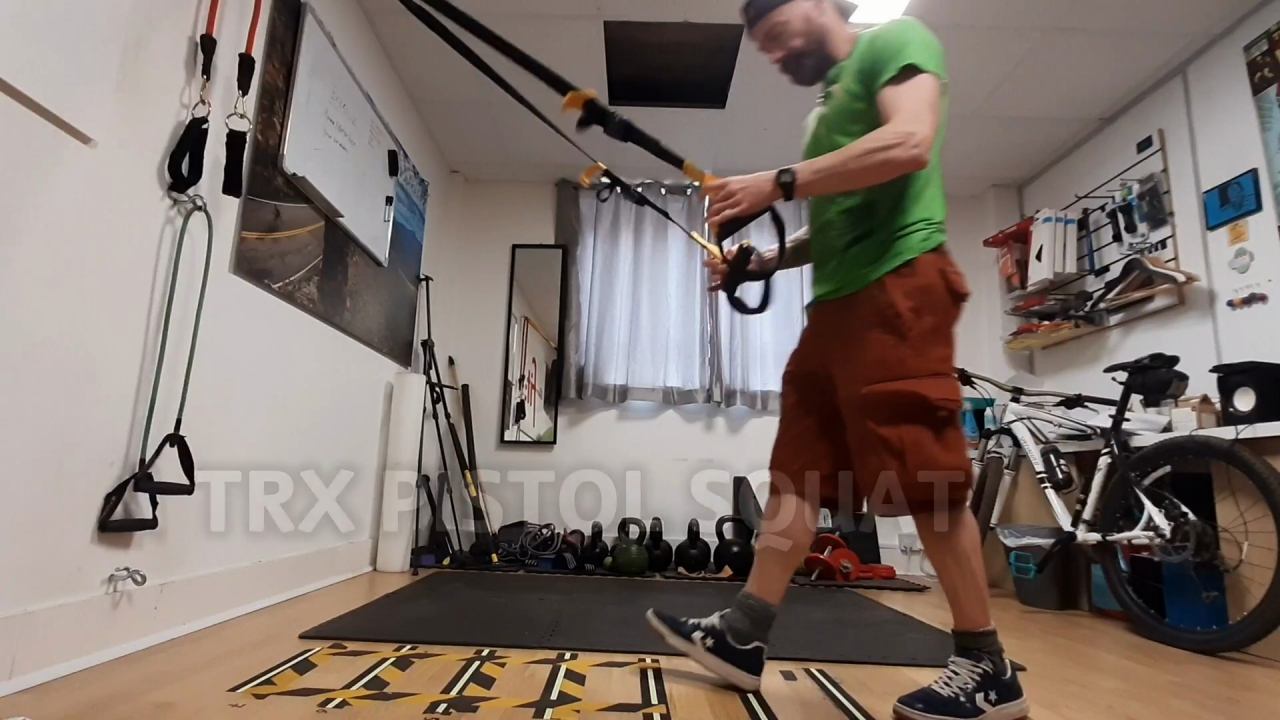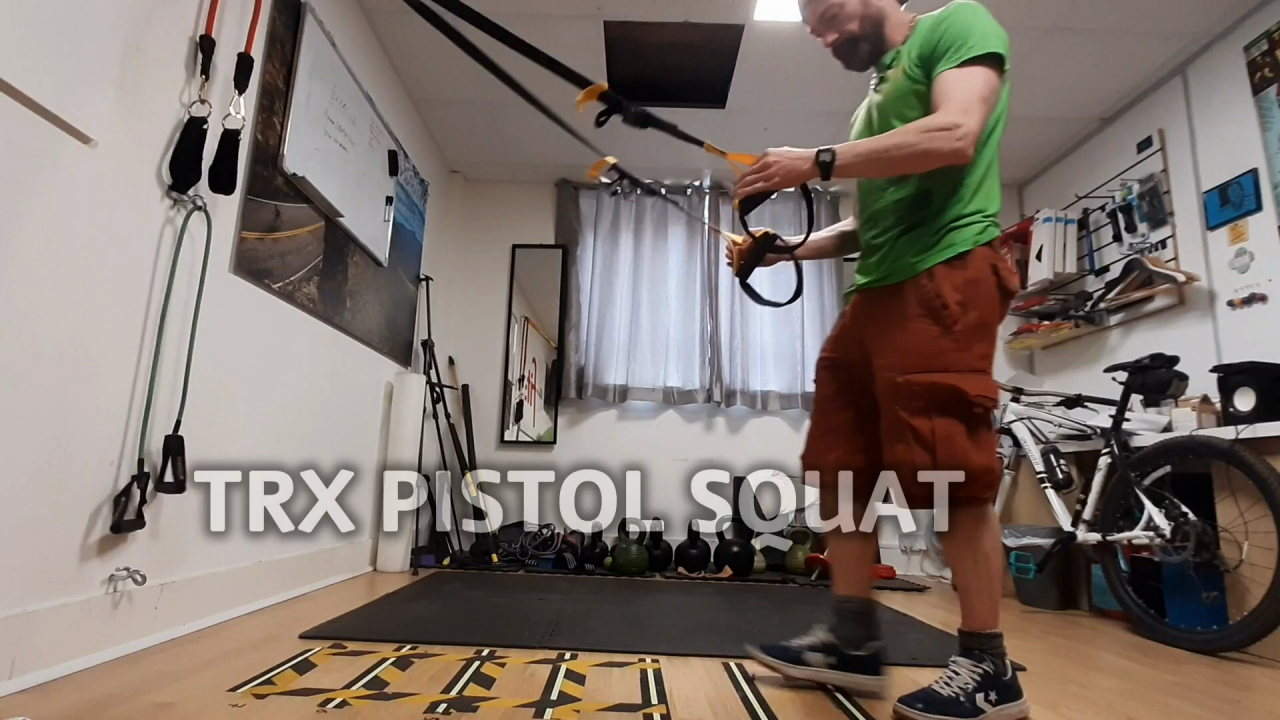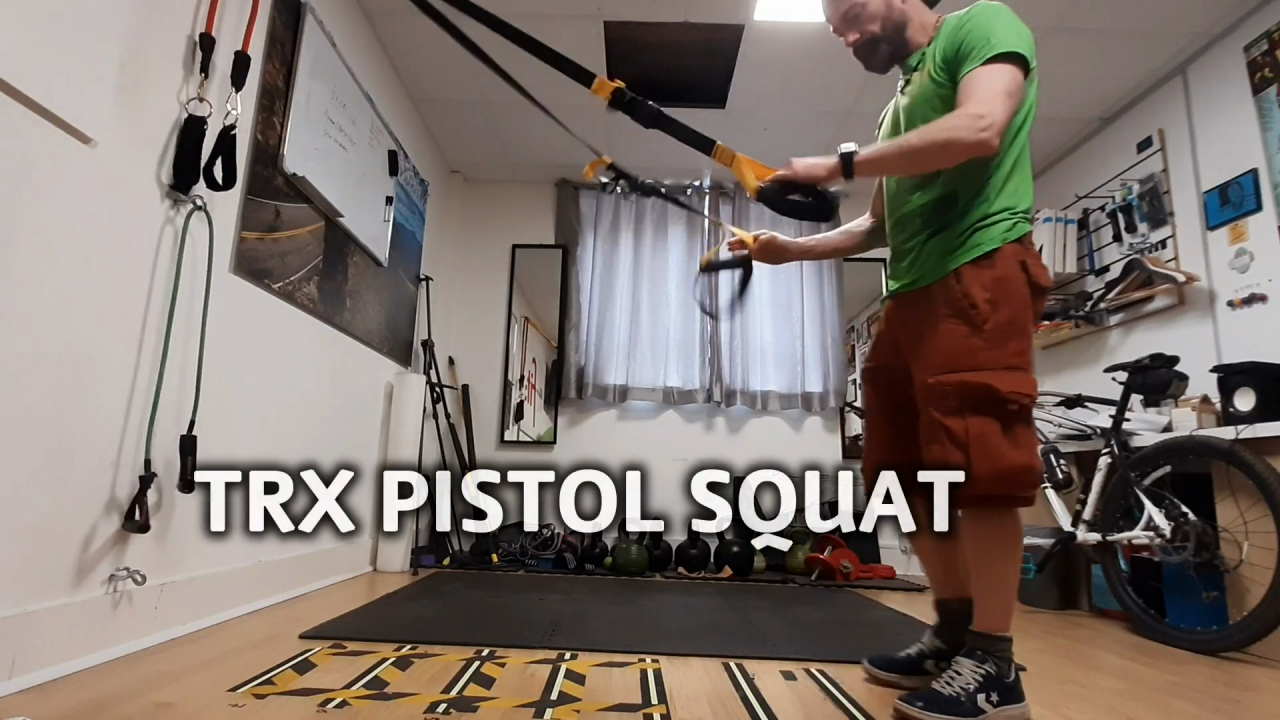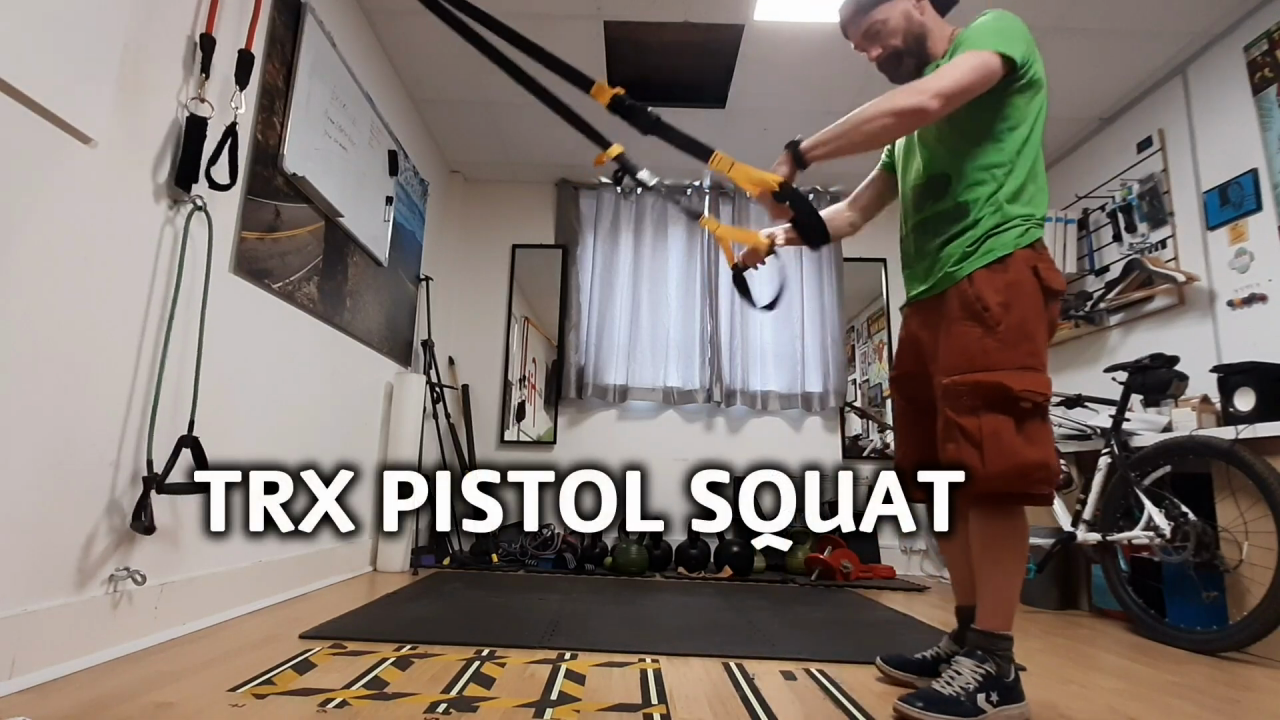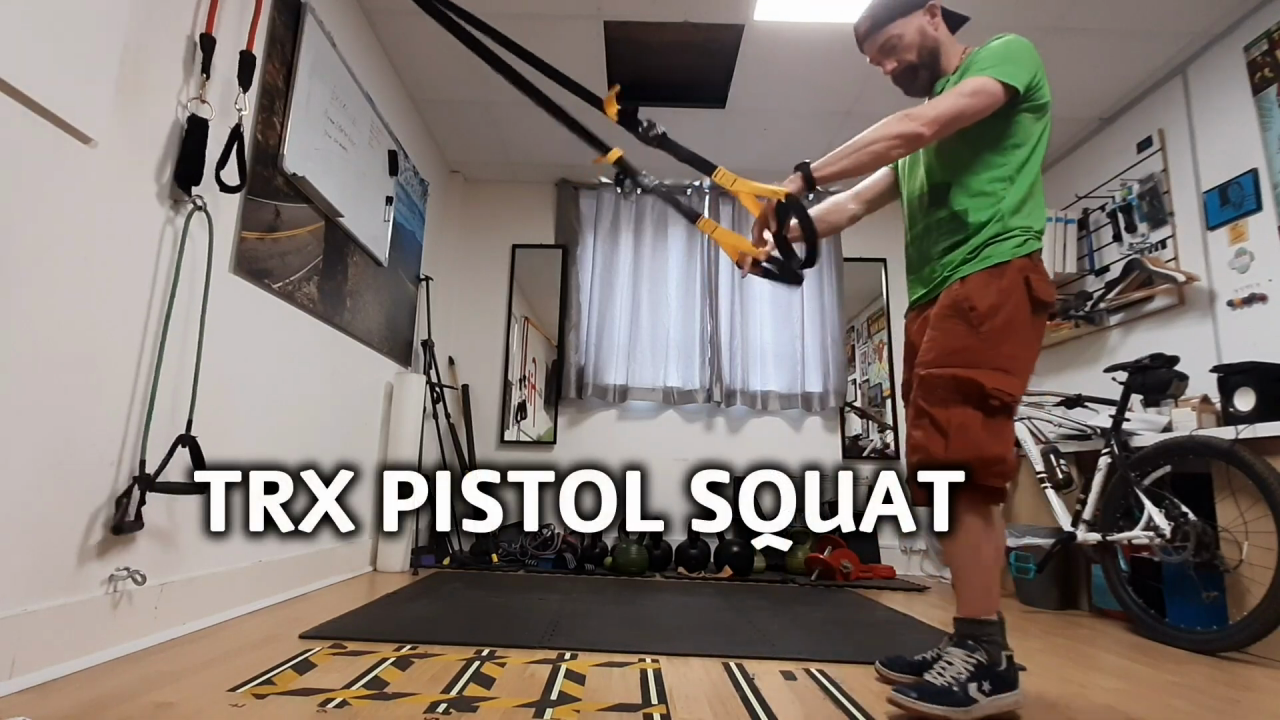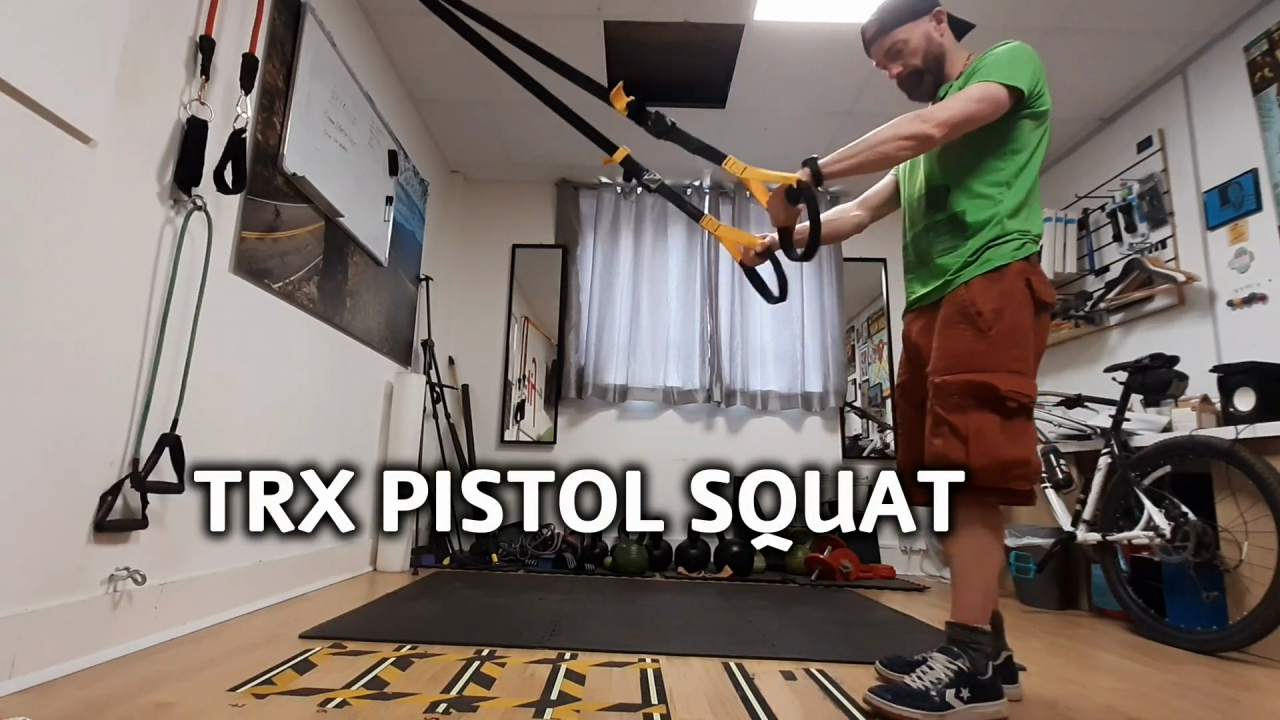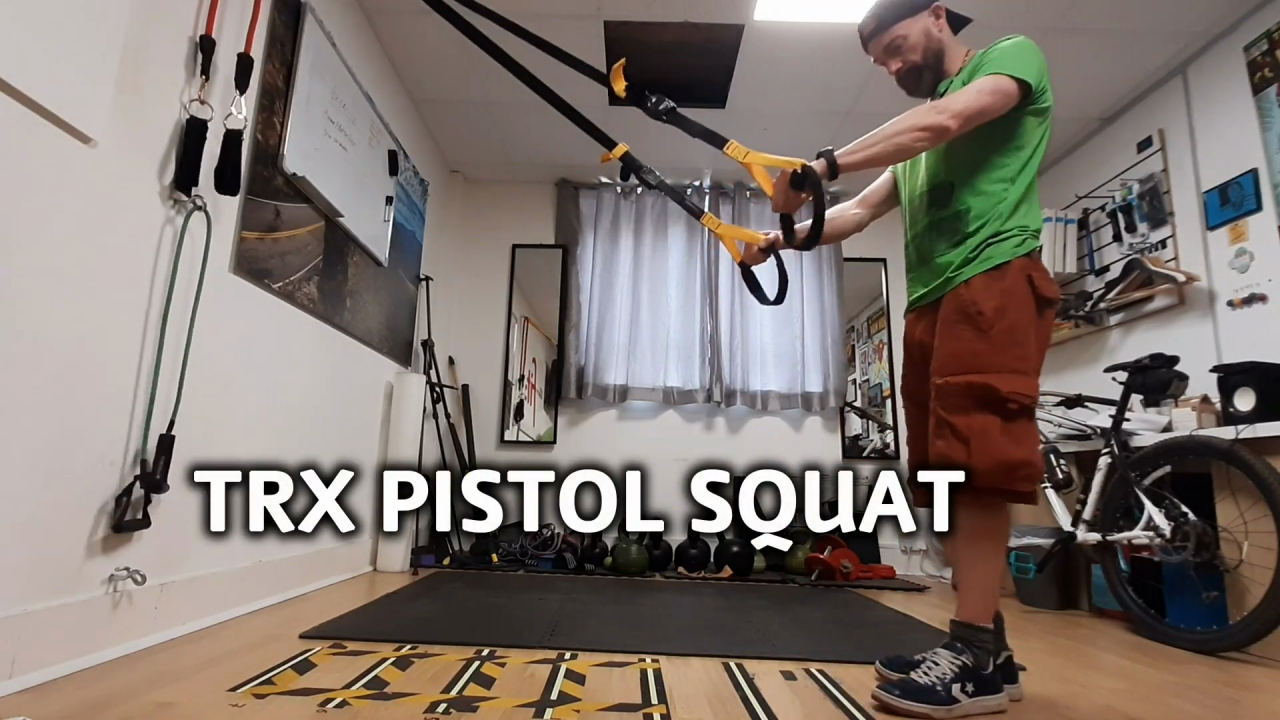
dt=0.3s
person 1, frame 1
right shoulder: (832, 99)
left elbow: (910, 144)
left wrist: (779, 183)
right wrist: (756, 260)
left hip: (897, 286)
right hip: (837, 302)
left knee: (924, 471)
right knee: (799, 472)
right ankle: (742, 634)
person 1, frame 2
right shoulder: (877, 101)
left elbow: (954, 138)
left wrist: (818, 161)
right wrist: (785, 248)
left hip: (944, 281)
right hip: (875, 294)
left knee: (950, 468)
right knee: (844, 464)
right ankle: (851, 634)
person 1, frame 3
right shoulder: (901, 104)
left elbow: (979, 130)
right elbow: (881, 225)
left wrist: (841, 164)
right wrist: (790, 248)
left hip: (977, 278)
right hip: (909, 296)
left knee: (979, 469)
right knee: (910, 472)
right ankle: (956, 634)
person 1, frame 4
right shoulder: (909, 136)
left elbow: (923, 101)
right elbow: (851, 213)
left wrist: (799, 153)
right wrist: (782, 236)
left hip: (994, 280)
right hip: (929, 300)
left knee: (987, 469)
right knee: (941, 475)
right ankle: (971, 640)
person 1, frame 5
right shoulder: (926, 134)
left elbow: (915, 128)
right elbow: (852, 206)
left wrist: (804, 175)
right wrist: (776, 236)
left hip: (991, 280)
right hip: (932, 300)
left knee: (959, 457)
right knee: (946, 471)
left ankle: (982, 657)
right ankle: (981, 643)
person 1, frame 6
left shoulder: (1012, 62)
right shoulder: (923, 135)
left elbow: (929, 128)
right elbow: (861, 213)
left wrist: (812, 173)
right wrist: (782, 239)
left hip: (992, 287)
right hip: (930, 305)
left knee: (974, 465)
right knee: (945, 474)
right ankle: (985, 648)
person 1, frame 7
right shoulder: (919, 134)
left elbow: (941, 122)
right elbow: (860, 211)
left wrist: (823, 164)
right wrist: (782, 240)
left hip: (992, 283)
right hip: (932, 303)
left knee: (978, 464)
right knee: (946, 475)
left ankle: (973, 658)
right ankle: (986, 647)
